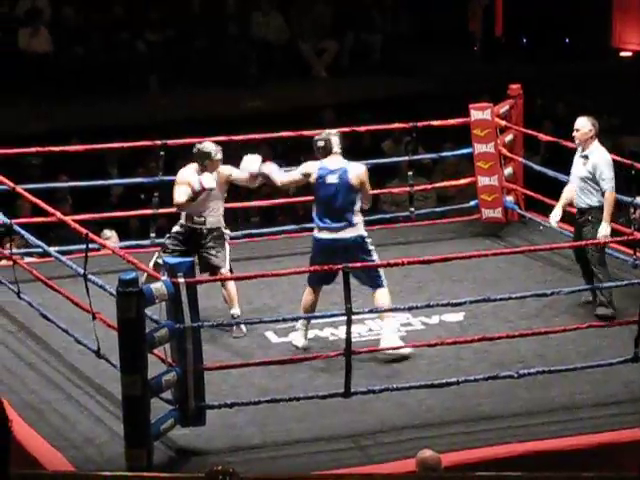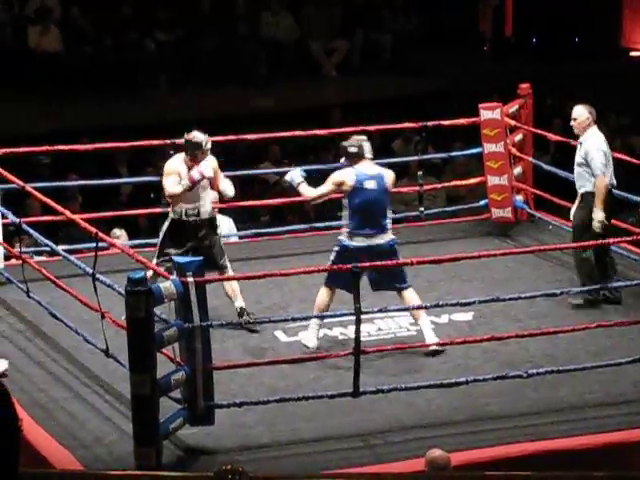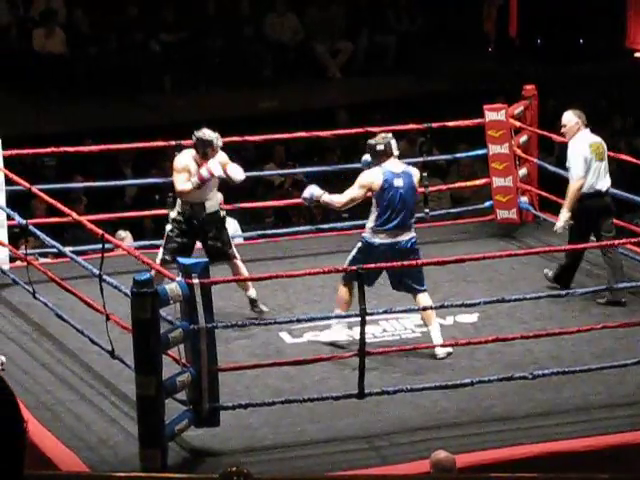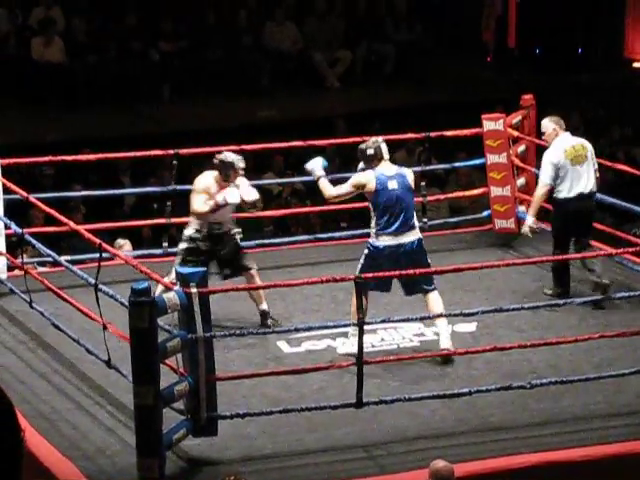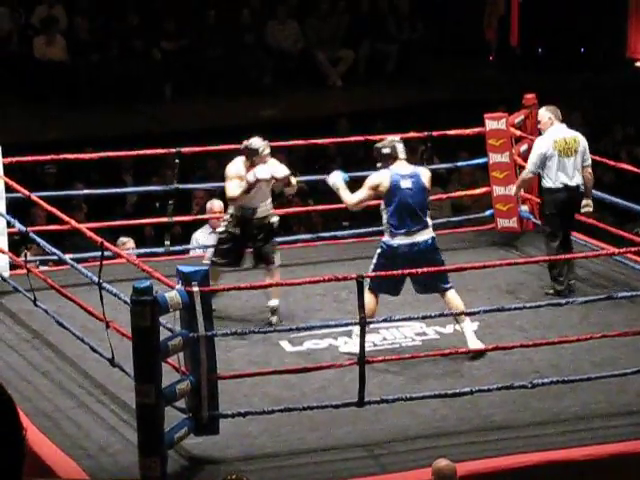
dt=0.2s
person 1, frame 1
left shoulder: (311, 169)
right shoulder: (358, 170)
left elbow: (283, 180)
right elbow: (366, 202)
left wrist: (269, 170)
left hip: (323, 240)
right hip: (353, 238)
left knee: (314, 286)
right knee: (378, 285)
left ankle: (301, 335)
right ankle: (389, 336)
person 1, frame 2
left shoulder: (344, 176)
right shoulder: (388, 175)
left elbow: (313, 196)
left wrist: (298, 180)
left hip: (352, 245)
right hip: (383, 244)
left knee: (329, 286)
right knee: (405, 288)
left ankle: (312, 334)
right ankle: (430, 337)
person 1, frame 3
left shoulder: (371, 175)
right shoulder: (414, 174)
left elbow: (340, 203)
left wrist: (318, 194)
left hip: (375, 243)
right hip: (405, 243)
left knee: (347, 278)
right knee: (420, 291)
right ankle: (438, 341)
person 1, frame 4
left shoulder: (364, 178)
right shoulder: (408, 174)
left elbow: (331, 194)
left wrist: (319, 173)
left hip: (381, 247)
right hip: (411, 243)
right knee: (429, 290)
left ankle: (354, 341)
right ankle: (445, 339)
person 1, frame 5
left shoulder: (380, 178)
right shoulder: (424, 174)
left elbow: (351, 201)
left wrist: (338, 184)
left hip: (394, 246)
right hip: (425, 243)
left knee: (372, 290)
right knee: (446, 289)
left ankle: (358, 341)
right ankle: (471, 340)
person 2, frame 1
left shoulder: (599, 157)
right shoulder: (580, 155)
left elbow: (609, 192)
right elbow: (572, 185)
left wrist: (606, 223)
right wrist: (559, 207)
left hip: (594, 214)
right hip: (584, 213)
left knee: (596, 260)
right knee: (582, 256)
left ankle: (606, 306)
right ankle: (596, 295)
person 2, frame 2
left shoulder: (592, 142)
right shoulder: (589, 140)
left elbow: (601, 178)
left wrist: (598, 209)
right wrist: (578, 201)
left hip: (593, 200)
right hip: (599, 199)
left knee: (580, 246)
right knee: (601, 245)
left ankle: (590, 293)
right ankle: (611, 291)
person 2, frame 3
left shoulder: (577, 146)
right shoulder: (598, 141)
left elbow: (577, 182)
left wrist: (566, 211)
left hip: (586, 201)
right hip: (604, 199)
left knee: (576, 244)
right knee: (608, 246)
left ankle: (561, 279)
right ankle: (617, 293)
person 2, frame 4
left shoulder: (553, 152)
right shoulder: (584, 144)
left elbow: (544, 188)
right elbow: (596, 175)
left wrist: (531, 215)
left hip: (566, 205)
right hip: (587, 201)
left knee: (561, 248)
right knee: (583, 245)
left ankle: (561, 289)
right ankle: (598, 278)
person 2, frame 5
left shoulder: (543, 141)
right shoulder: (578, 138)
left elbow: (529, 174)
right elbow: (588, 172)
left wrist: (517, 187)
right wrist: (588, 197)
left hip: (553, 195)
right hip: (574, 193)
left knee: (554, 241)
right knee: (565, 237)
left ankle: (560, 285)
right ankle: (568, 277)
person 3, frame 1
left shoulder: (225, 172)
right shoulder: (185, 174)
left elbow: (252, 182)
right elbow: (179, 205)
left wrist: (254, 172)
right wrist: (197, 191)
left hip: (213, 230)
right hip: (187, 229)
left knee: (223, 272)
left ankle: (237, 318)
person 3, frame 2
left shoulder: (210, 162)
right shoulder: (174, 165)
left elbow: (217, 183)
right elbow: (171, 195)
left wrist: (224, 188)
right wrist: (192, 180)
left hip: (205, 221)
right hip: (179, 223)
left knee: (223, 268)
right knee: (159, 268)
left ankle: (242, 312)
person 3, frame 3
left shoulder: (220, 157)
right shoulder: (183, 160)
left elbow: (232, 174)
right elbow: (181, 192)
left wrist: (236, 175)
right wrist: (202, 178)
left hip: (211, 215)
right hip: (185, 217)
left knee: (233, 259)
right knee: (164, 262)
left ankle: (254, 301)
person 3, frame 4
left shoulder: (240, 181)
right shoulder: (204, 182)
left elbow: (253, 204)
right elbow: (196, 212)
left wrist: (252, 200)
right wrist: (219, 203)
left hip: (226, 233)
right hip: (200, 234)
left knee: (250, 273)
right knee: (176, 278)
left ankle: (264, 314)
person 3, frame 5
left shoulder: (272, 165)
right shoulder: (235, 168)
left elbow: (291, 190)
right elbow: (232, 198)
left wrist: (286, 178)
right wrist: (252, 181)
left hip: (263, 219)
right hip: (238, 218)
left knee: (271, 264)
right knee: (215, 261)
left ankle: (273, 308)
